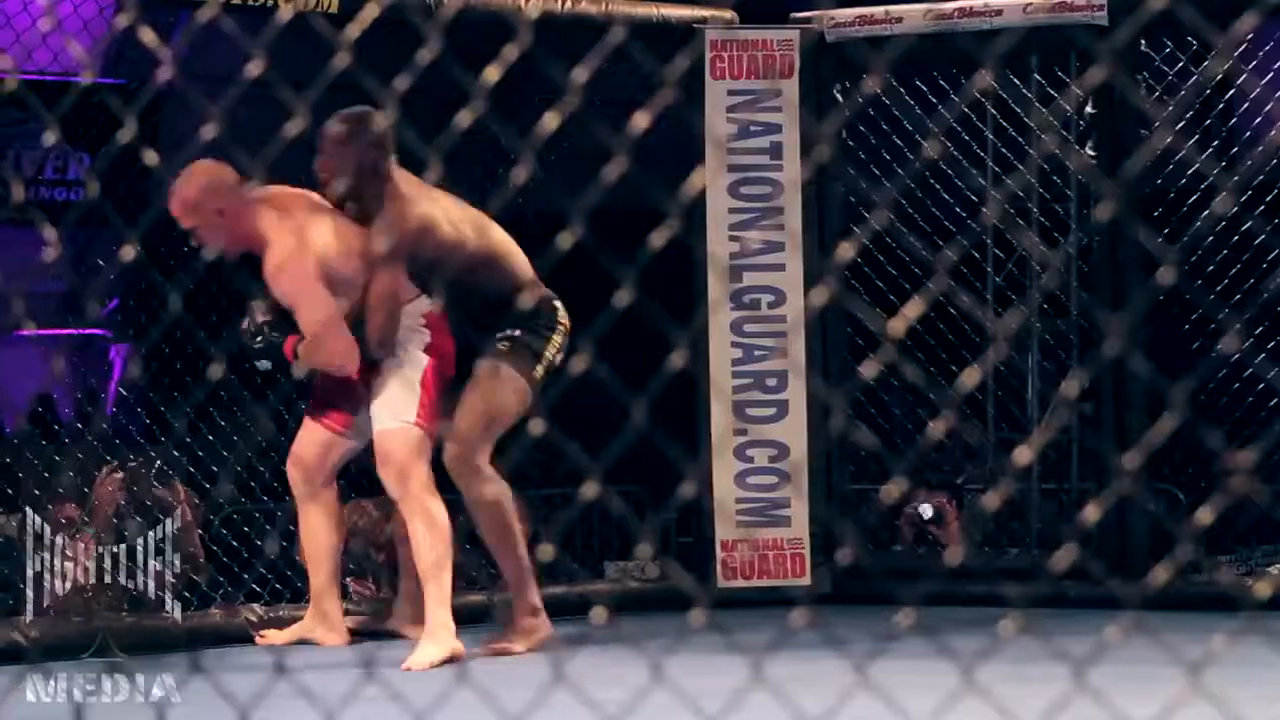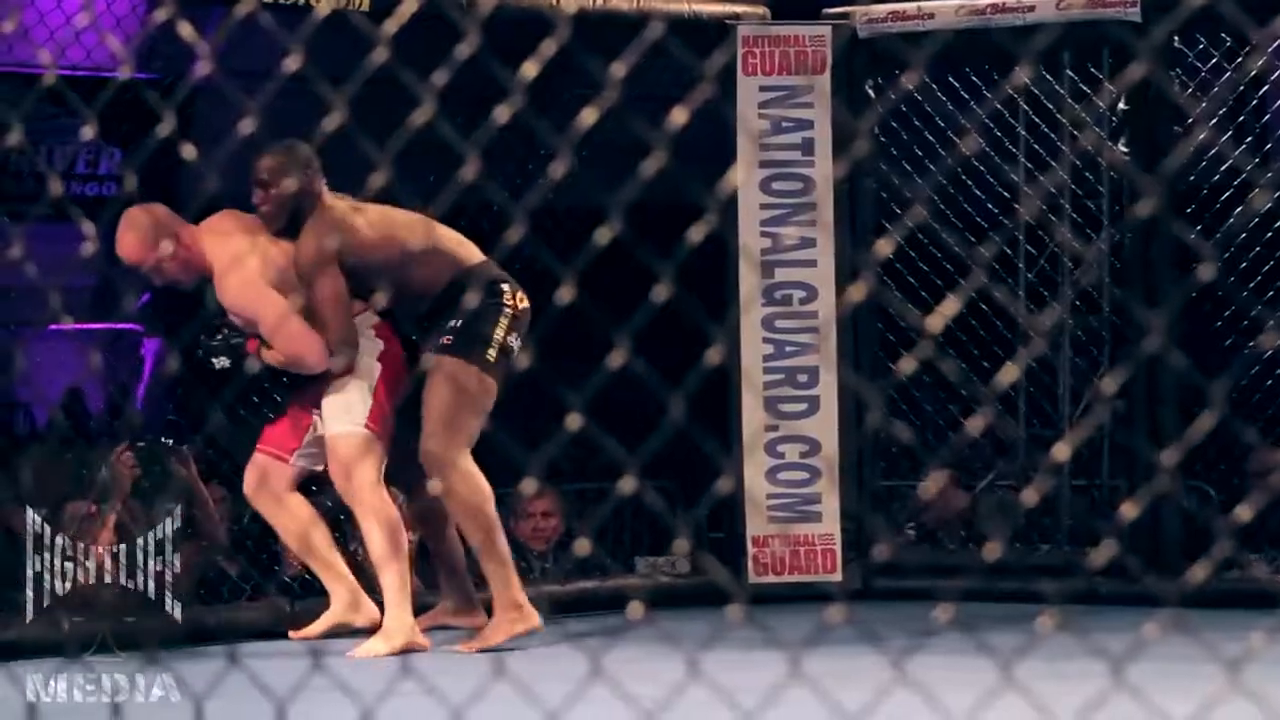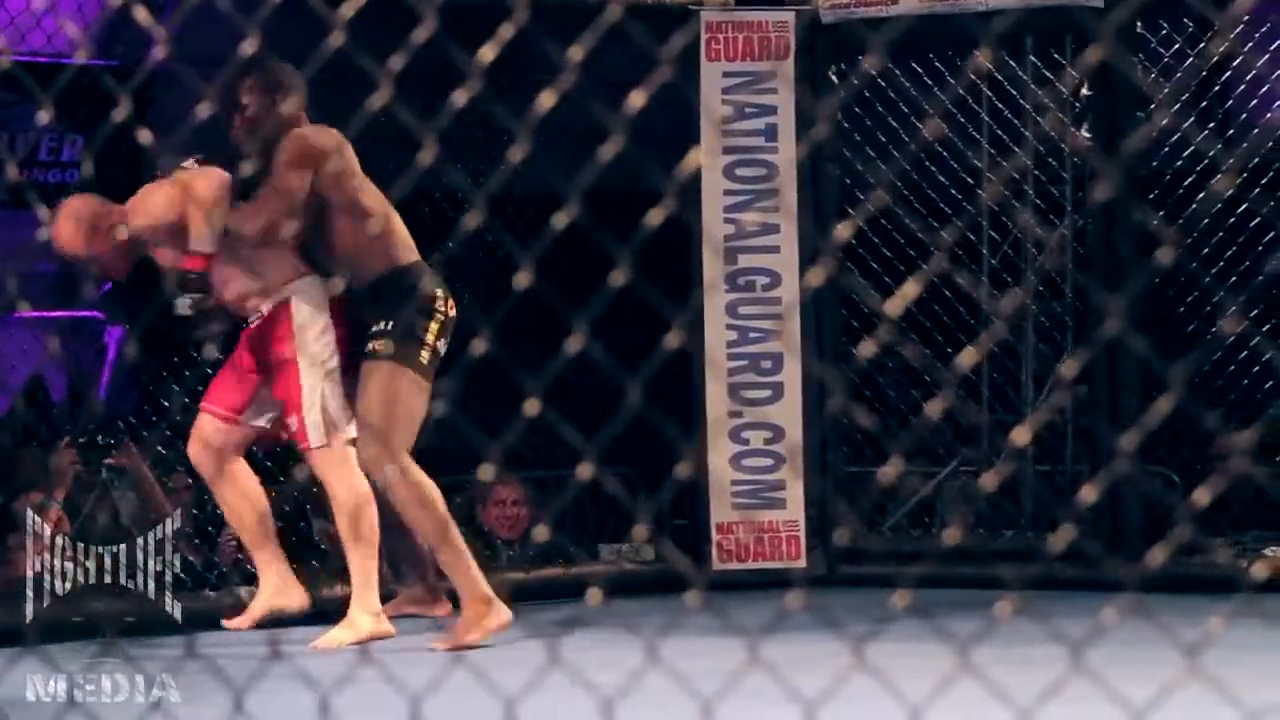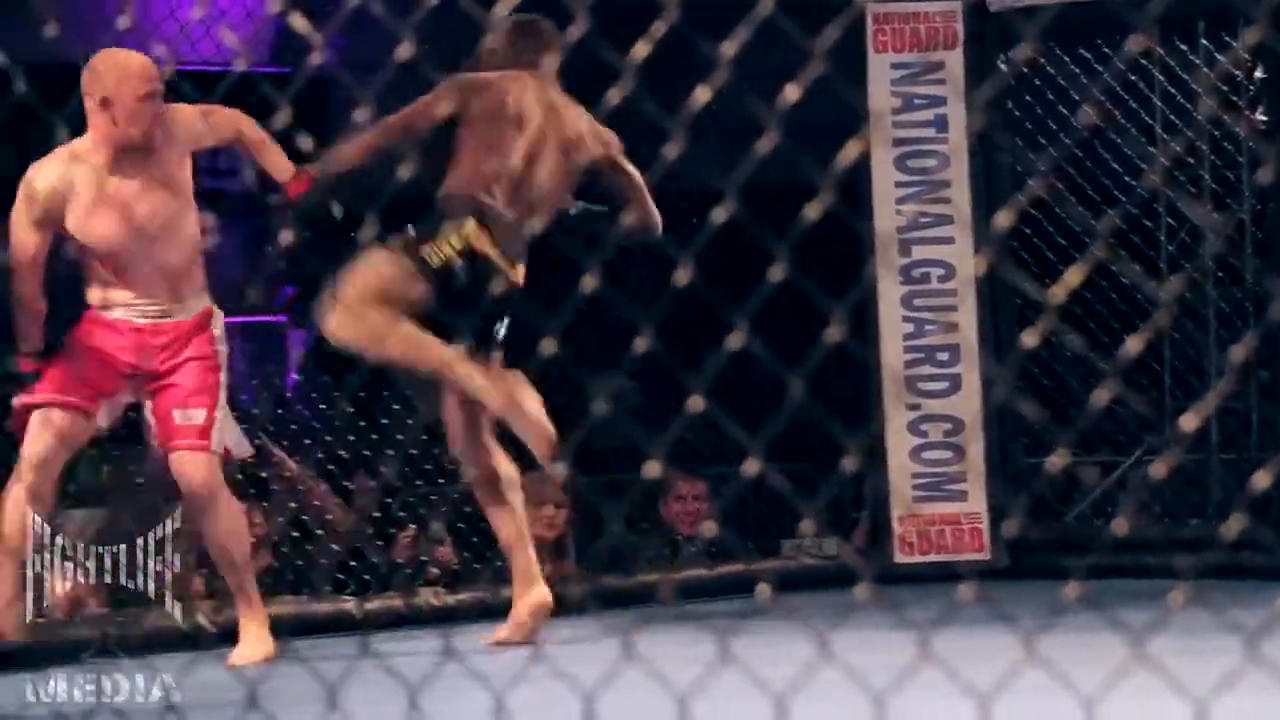
dt=0.7s
person 1, frame 1
left shoulder: (395, 222)
right shoulder: (374, 199)
left elbow: (378, 338)
left hip: (525, 320)
right hip: (478, 321)
left knee: (462, 453)
left ankle: (528, 614)
person 1, frame 2
left shoulder: (316, 239)
right shoulder: (334, 215)
left elbow: (340, 345)
left hip: (484, 303)
right hip: (456, 309)
left knee: (442, 453)
right knee: (411, 450)
left ankle: (513, 606)
person 1, frame 3
left shoulder: (305, 143)
right shoulder: (283, 168)
left elbow: (256, 229)
left hip: (409, 304)
right hip: (379, 312)
left knee: (383, 456)
right knee: (366, 453)
left ankle: (481, 603)
person 1, frame 4
left shoulder: (478, 88)
right shoulder: (590, 129)
left elbow: (381, 136)
right elbow: (648, 222)
left wrist: (309, 175)
left hip: (469, 232)
right hip: (500, 276)
right knee: (468, 440)
left ankle: (496, 389)
right ankle: (527, 588)
person 2, frame 1
left shoulder: (284, 264)
right shoulder: (272, 201)
left elbow: (342, 357)
left wrist: (285, 347)
left hip: (406, 333)
left knee: (403, 475)
right knee: (305, 468)
left ankle: (441, 629)
right ankle: (325, 617)
person 2, frame 2
left shoulder: (234, 278)
right shoulder: (219, 225)
left elbow: (313, 355)
left wrist: (253, 351)
left hip: (358, 350)
right hip: (331, 355)
left knee: (352, 476)
right knee: (262, 484)
left ankle: (400, 623)
right ankle: (349, 600)
person 2, frame 3
left shoulder: (149, 211)
right shoulder: (157, 232)
left elbow: (212, 182)
left wrist: (199, 262)
left hip: (295, 308)
right hip: (264, 321)
left knee: (328, 456)
right knee: (208, 447)
left ankle: (367, 610)
right ankle: (277, 584)
person 2, frame 4
left shoulder: (174, 129)
right shoulder: (51, 180)
left elbow: (237, 123)
left wrist: (292, 179)
left hip: (184, 330)
right hip: (104, 333)
left knee: (200, 478)
left ankle: (253, 622)
